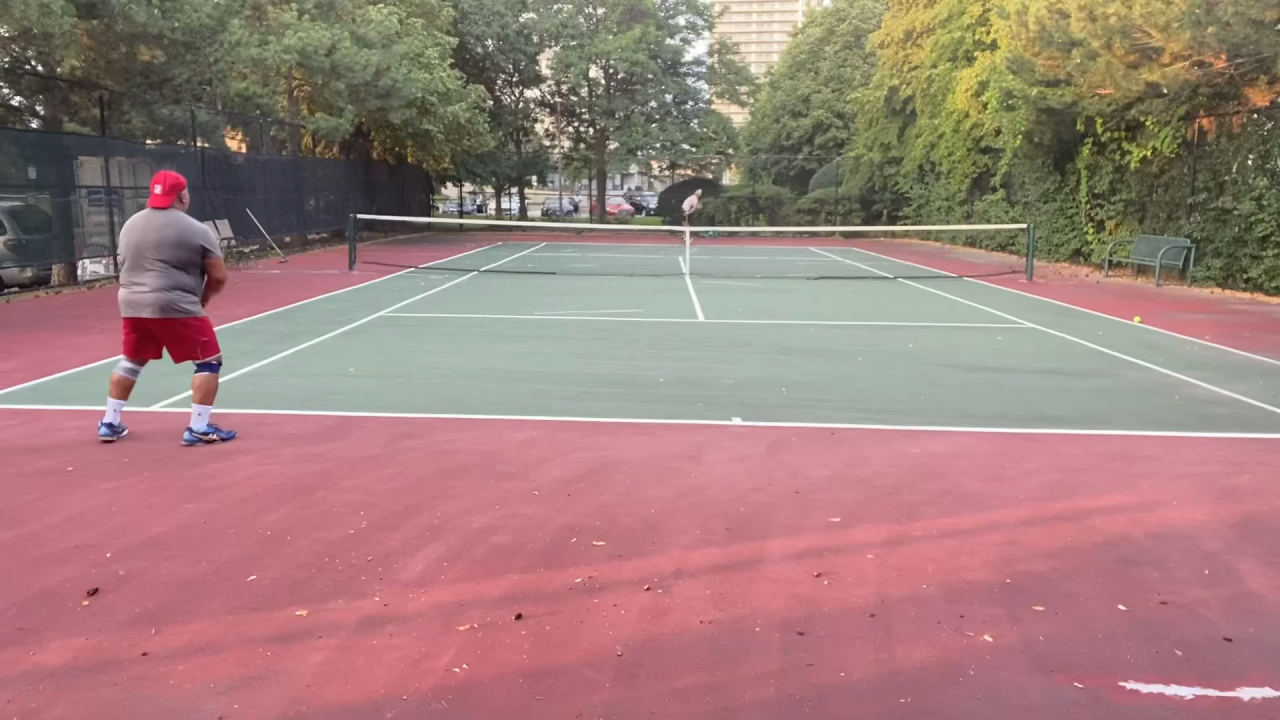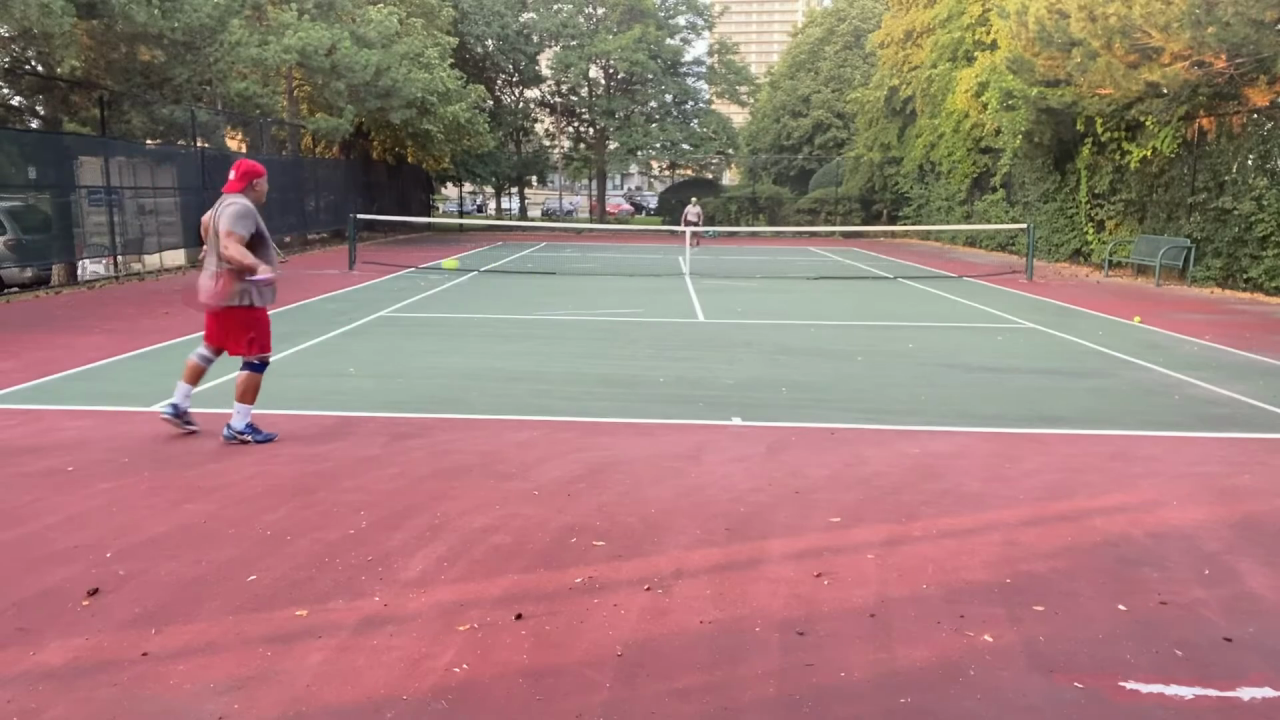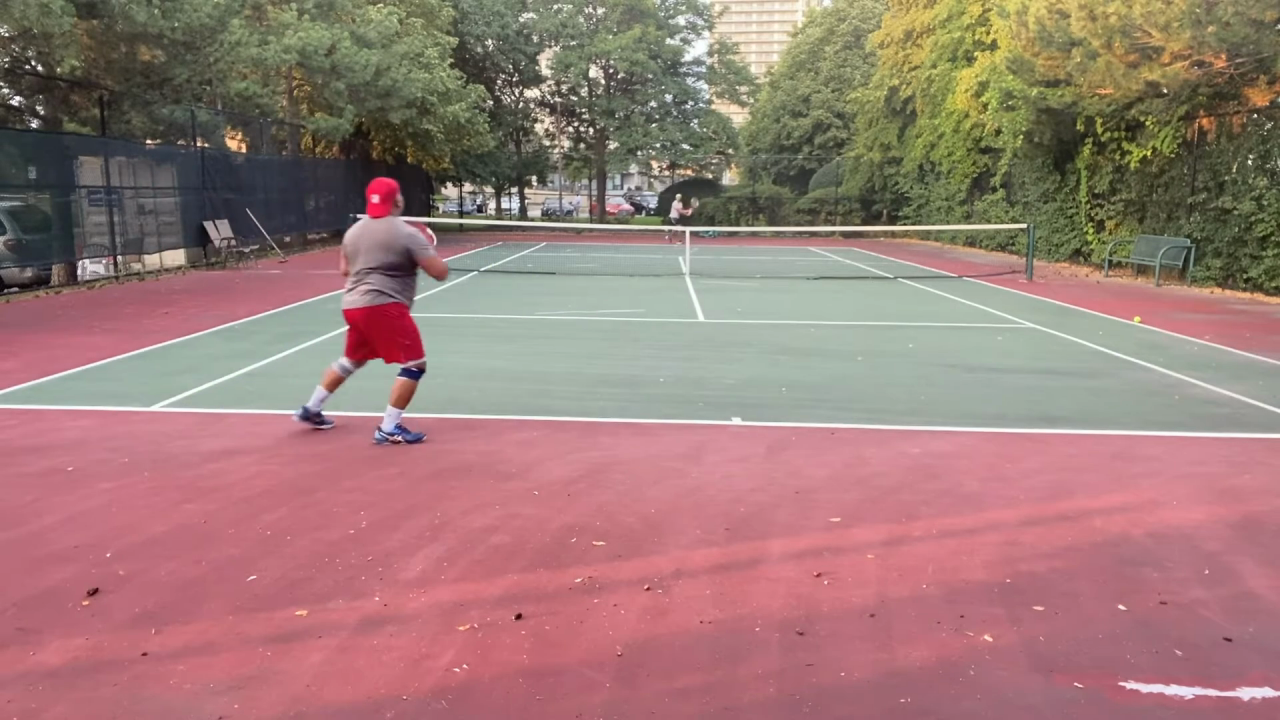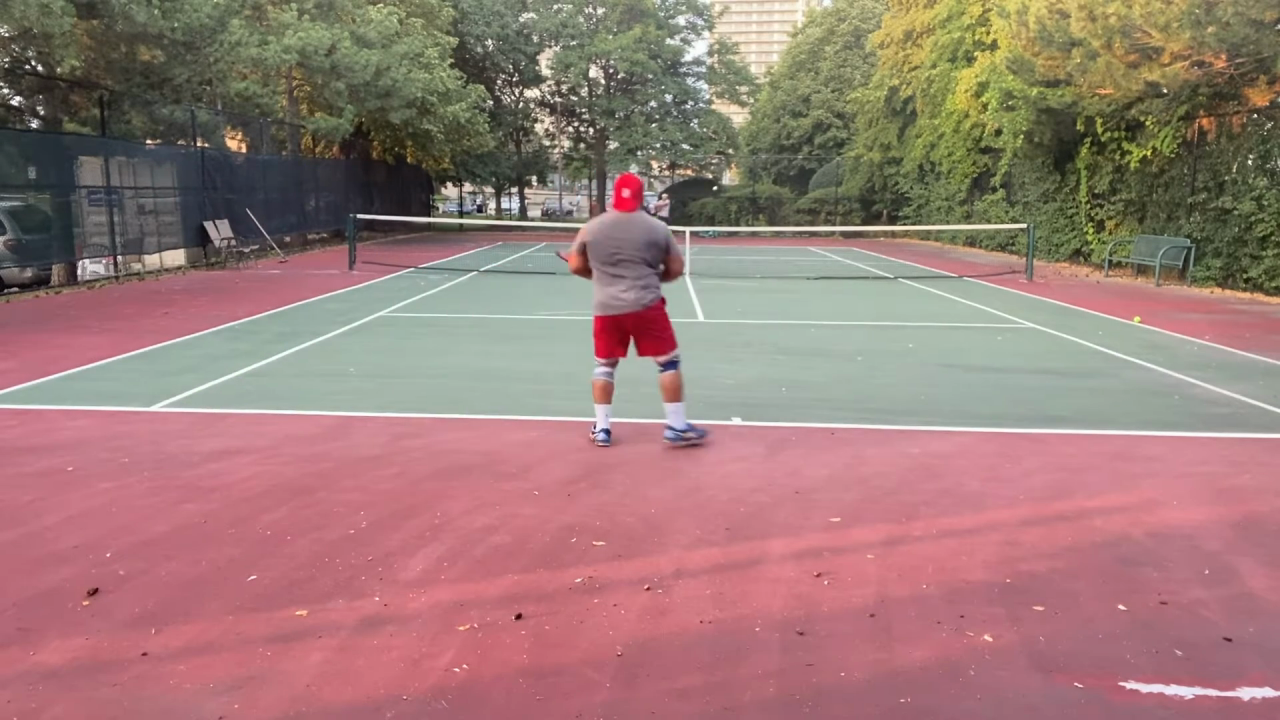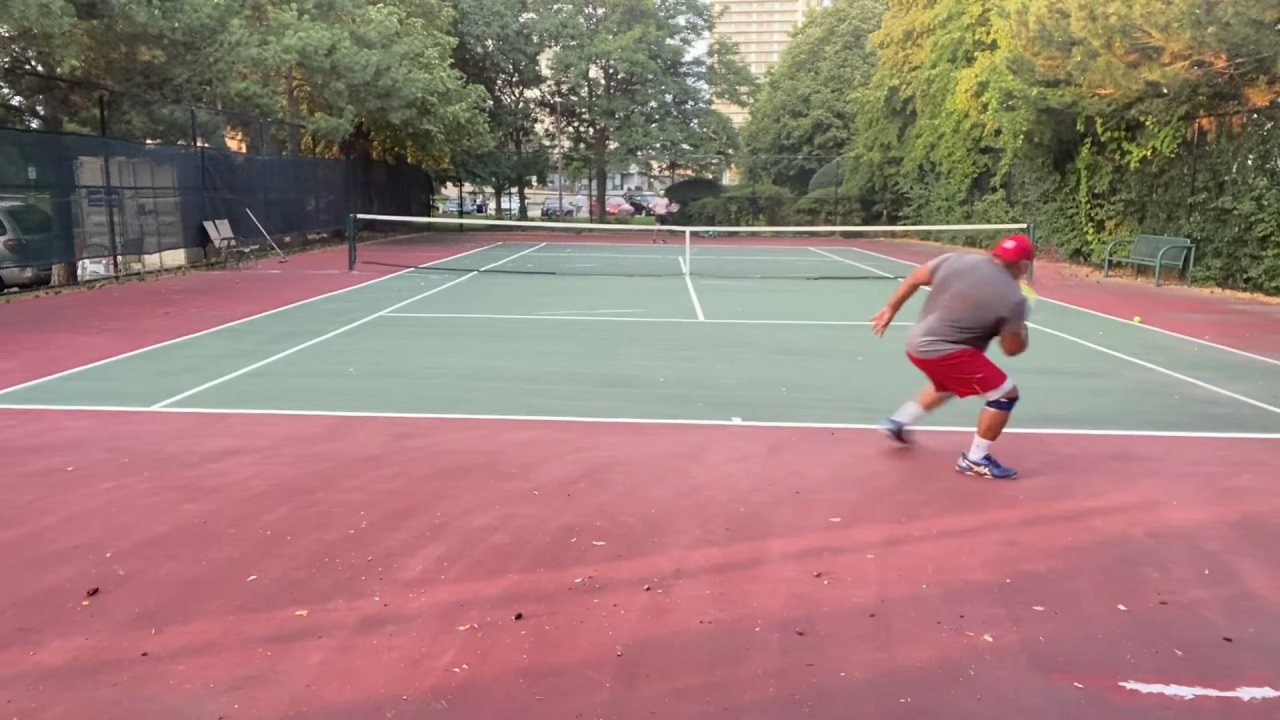
dt=1s
person 1, frame 1
left shoulder: (131, 224)
right shoulder: (197, 231)
left elbow: (128, 266)
right elbow: (219, 277)
right wrist: (203, 298)
left hip: (133, 305)
right hip: (176, 307)
left knee: (130, 361)
right knee: (209, 362)
left ankle: (110, 423)
right ankle: (199, 428)
person 1, frame 2
left shoulder: (227, 203)
right shoulder: (241, 208)
left elbow: (207, 224)
right elbow: (231, 249)
left wrist: (212, 248)
right wrist: (258, 267)
left hip: (221, 294)
right hip: (241, 297)
left knee: (210, 349)
right knee: (257, 360)
left ankle: (177, 405)
right ankle: (239, 427)
person 1, frame 3
left shoulder: (355, 231)
right shoulder: (408, 234)
left elbow: (346, 271)
right elbow: (440, 272)
right wrist: (437, 261)
left hip: (354, 306)
right hip: (384, 307)
left knee: (351, 360)
right knee: (414, 366)
left ankle: (311, 408)
right ankle: (389, 428)
person 1, frame 4
left shoulder: (591, 227)
right shoulder: (657, 229)
left elbow: (575, 267)
right elbow: (676, 270)
left hip: (607, 309)
right hip: (645, 306)
left knee: (605, 365)
right knee: (669, 361)
left ankle: (602, 429)
right ankle: (677, 427)
person 1, frame 5
left shoulder: (956, 261)
right shoulder: (1013, 298)
left elbow: (913, 279)
right elbow: (1012, 347)
left wrist: (889, 311)
right wrist: (1006, 329)
left hip: (920, 344)
right hip: (944, 352)
left knee: (948, 384)
right knee: (1005, 394)
left ankle: (899, 421)
right ankle: (976, 459)
